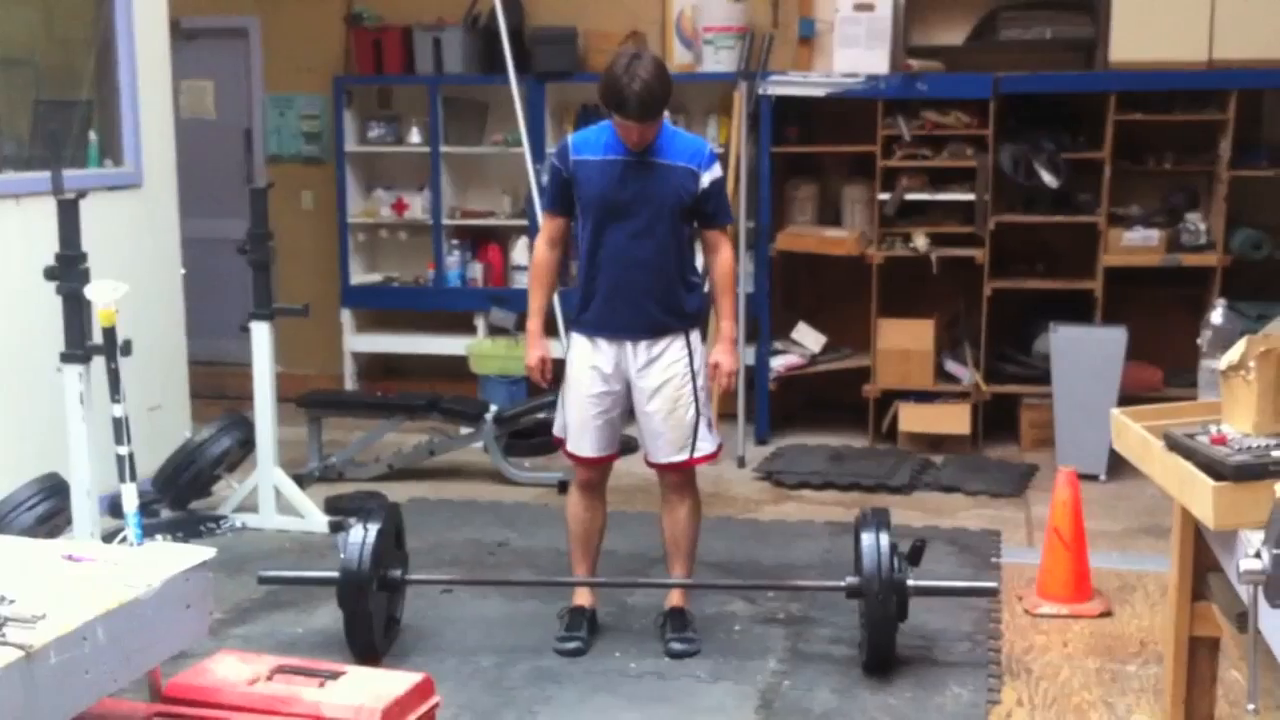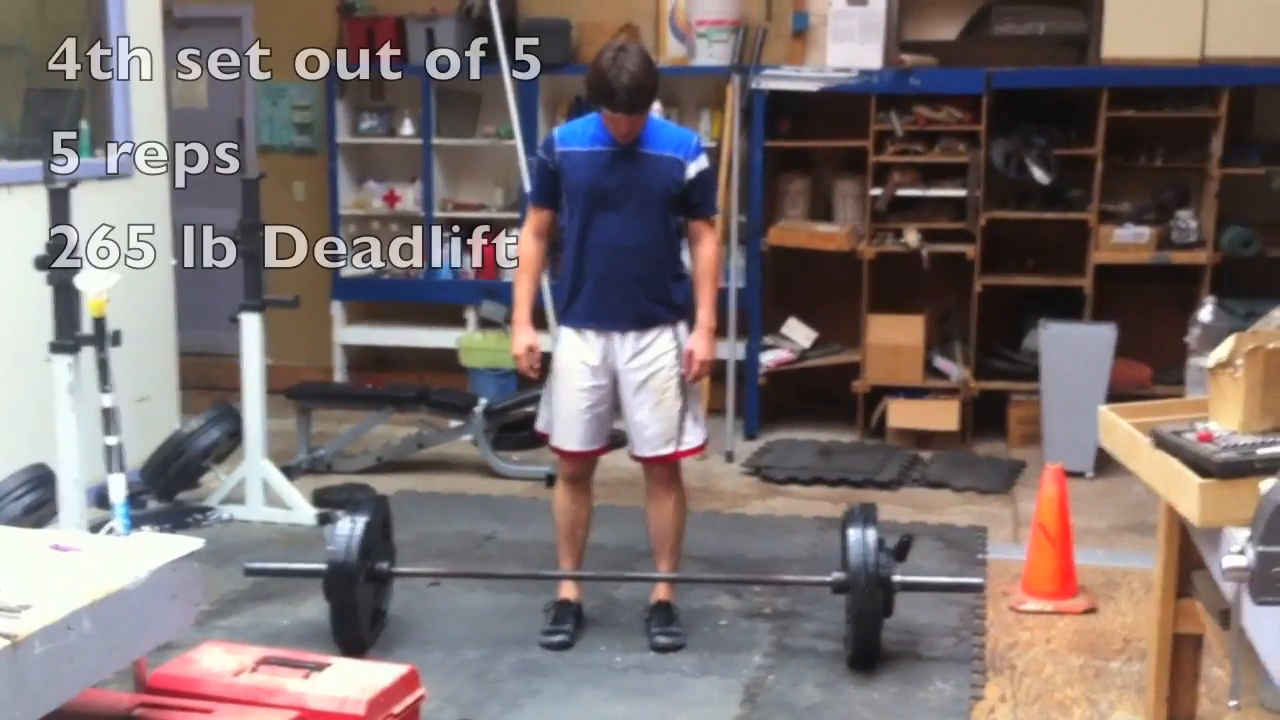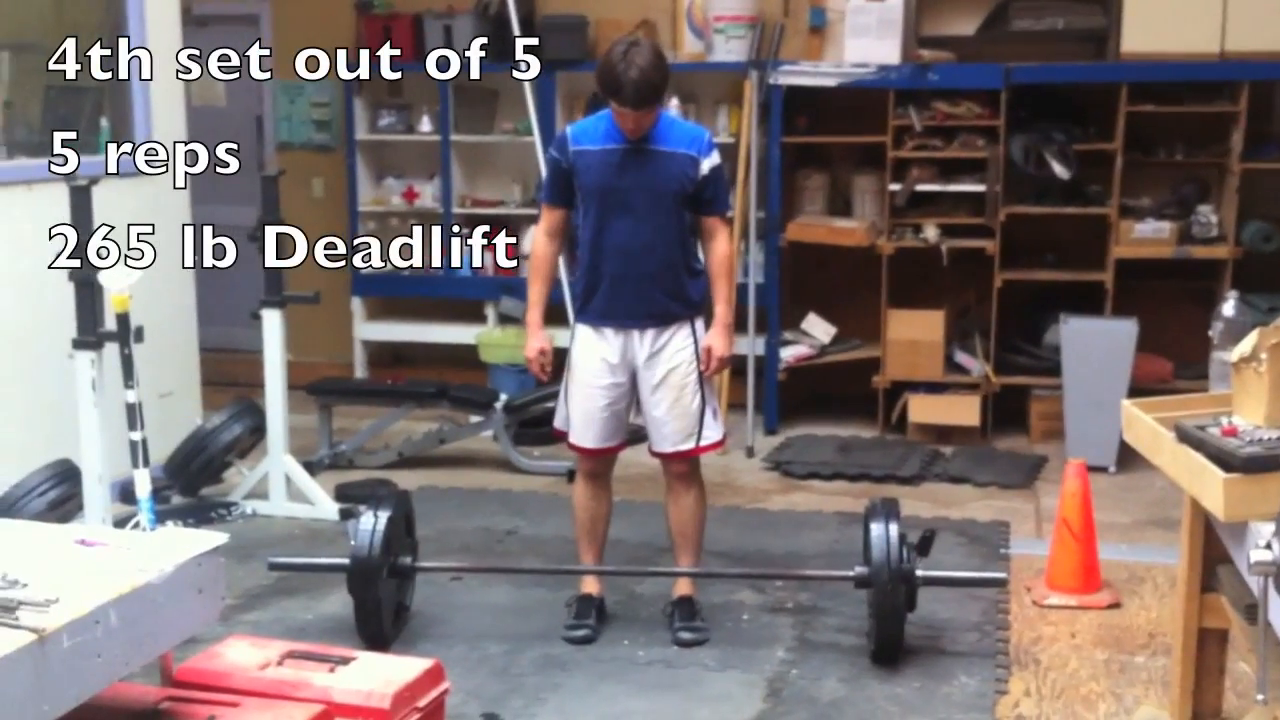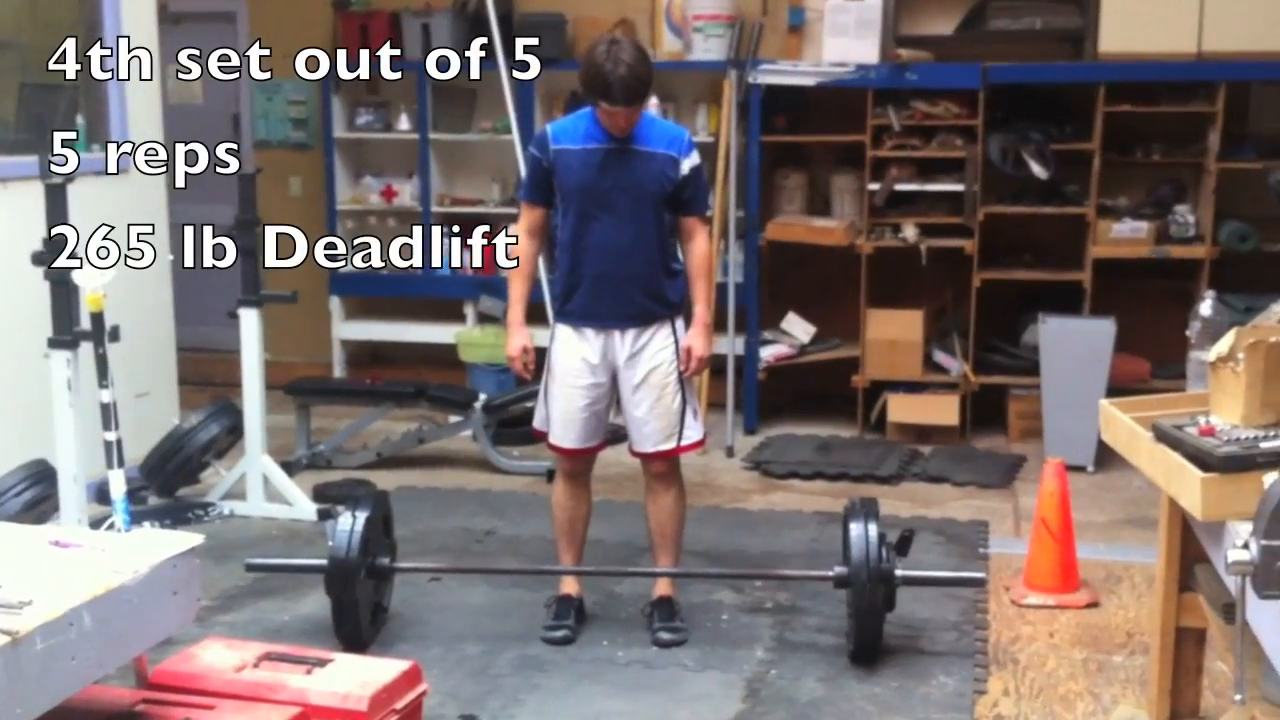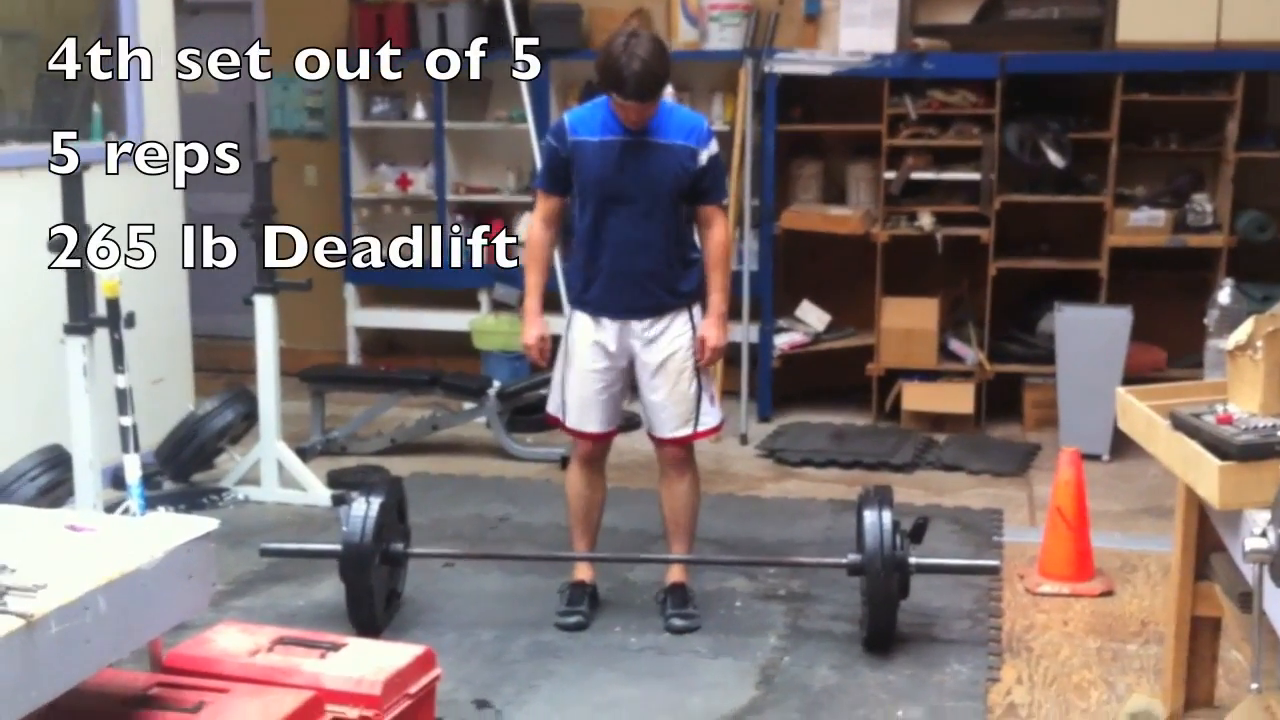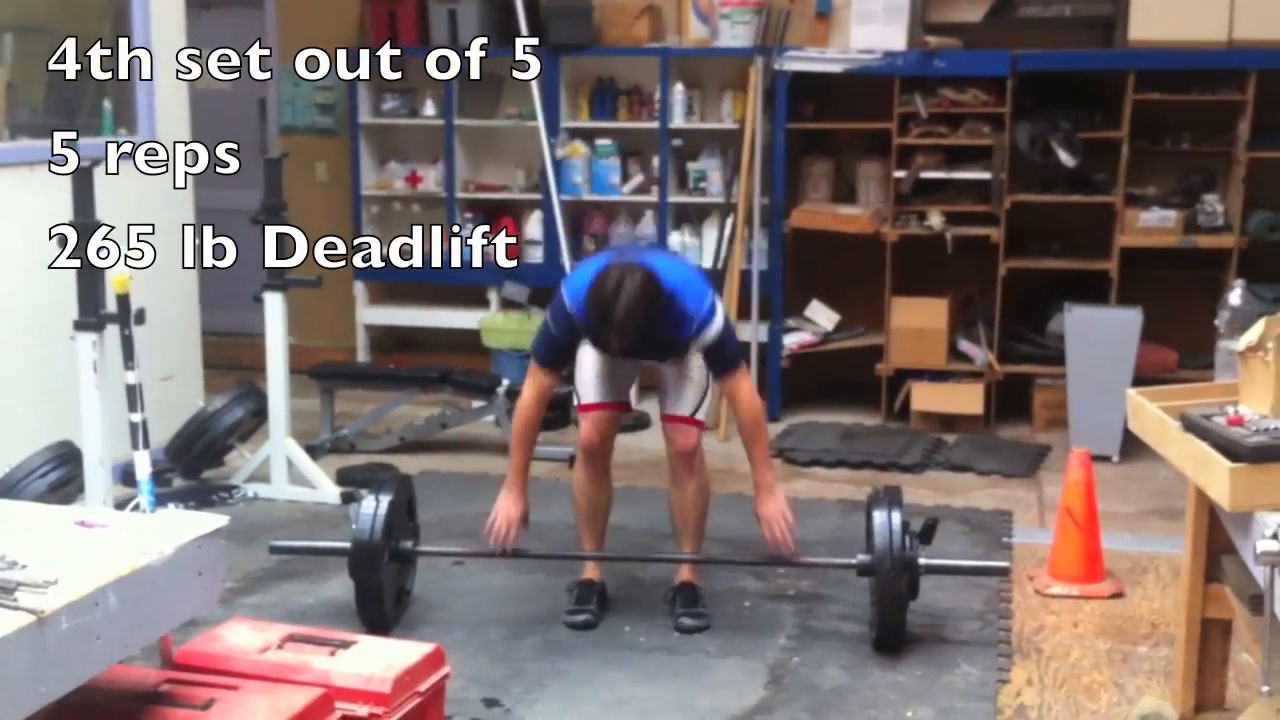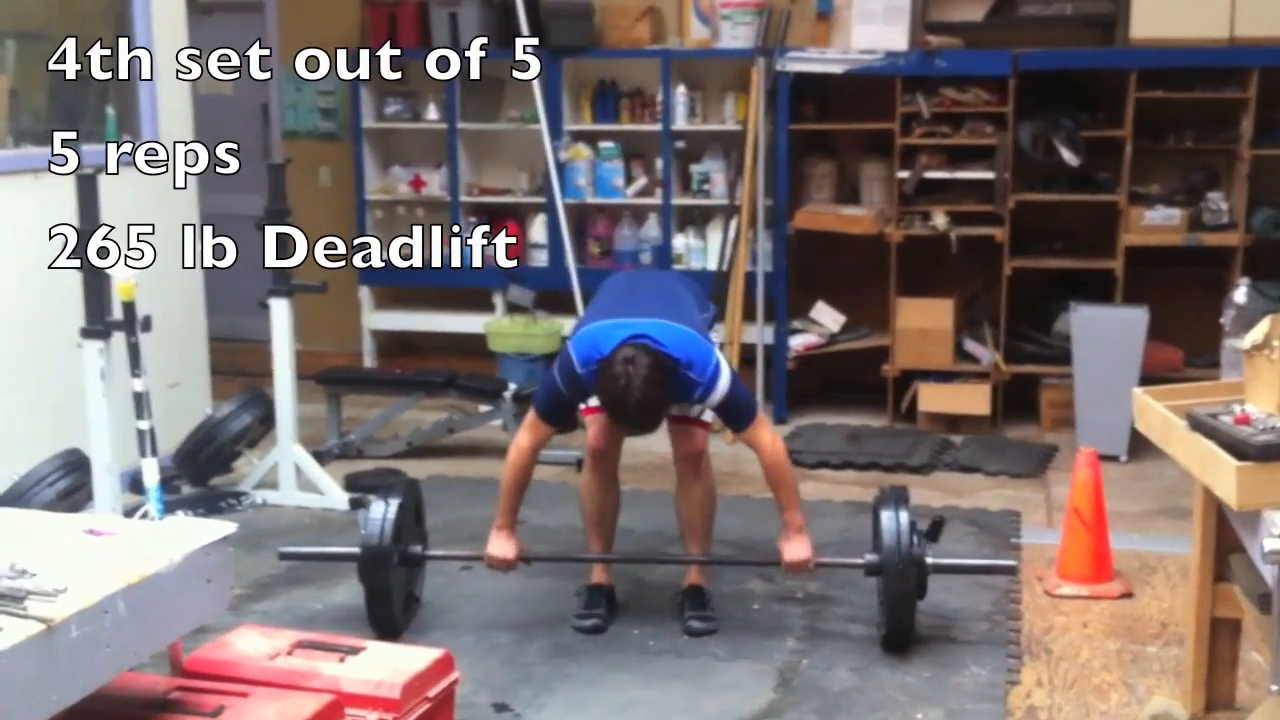
dt=0.5s
person 1, frame 1
left shoulder: (696, 159)
right shoulder: (574, 153)
left elbow: (719, 249)
right elbow: (550, 242)
left wrist: (726, 338)
right wrist: (534, 329)
left hip: (670, 339)
right hip: (592, 337)
left knee: (676, 473)
right knee: (586, 471)
left ankle: (677, 602)
right ankle: (581, 600)
person 1, frame 2
left shoulder: (684, 150)
right shoulder: (561, 145)
left elbow: (703, 239)
right elbow: (535, 233)
left wrist: (704, 326)
right wrist: (522, 320)
left hip: (658, 331)
right hip: (580, 330)
left knee: (663, 465)
right knee: (572, 465)
left ankle: (664, 596)
right ankle: (567, 594)
person 1, frame 3
left shoulder: (696, 146)
right shoulder: (573, 144)
left elbow: (716, 237)
right elbow: (549, 234)
left wrist: (721, 323)
right wrist: (534, 323)
left hip: (674, 329)
right hip: (597, 328)
left knee: (681, 462)
right knee: (591, 460)
left ankle: (685, 591)
right ankle: (589, 588)
person 1, frame 4
left shoulder: (675, 146)
right shoulder: (553, 142)
left elbow: (694, 237)
right elbow: (528, 234)
left wrist: (701, 322)
right wrist: (516, 322)
left hip: (655, 329)
right hip: (576, 328)
left knee: (661, 462)
right knee: (571, 461)
left ankle: (664, 591)
right ankle: (568, 589)
person 1, frame 5
left shoulder: (694, 135)
right shoulder: (569, 132)
left elbow: (713, 225)
right elbow: (544, 222)
left wrist: (716, 314)
right wrist: (532, 310)
left hip: (671, 318)
right hip: (592, 316)
left knee: (675, 450)
right knee: (587, 448)
left ankle: (678, 577)
right ankle: (582, 574)
person 1, frame 6
left shoulder: (695, 306)
right shoulder: (574, 300)
left elbow: (743, 395)
right elbow: (535, 393)
left wrist: (767, 491)
right wrist: (513, 491)
left hip: (676, 344)
right hip: (599, 335)
left knee: (685, 446)
right knee: (592, 442)
left ankle: (687, 578)
right ankle: (591, 575)
person 1, frame 7
left shoulder: (700, 364)
right shoulder: (580, 361)
left elbow: (766, 441)
right elbow: (526, 441)
left wrist: (795, 530)
right wrist: (503, 529)
left knee: (692, 450)
right knee: (599, 446)
left ankle: (696, 581)
right ankle: (599, 579)
